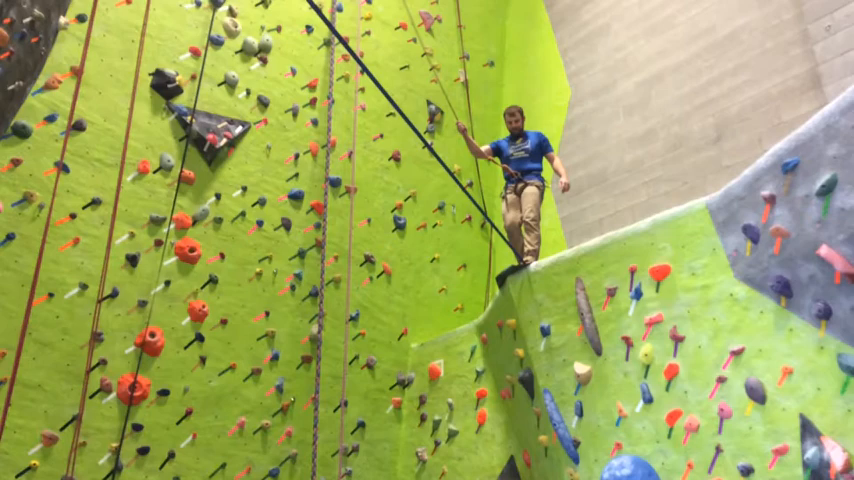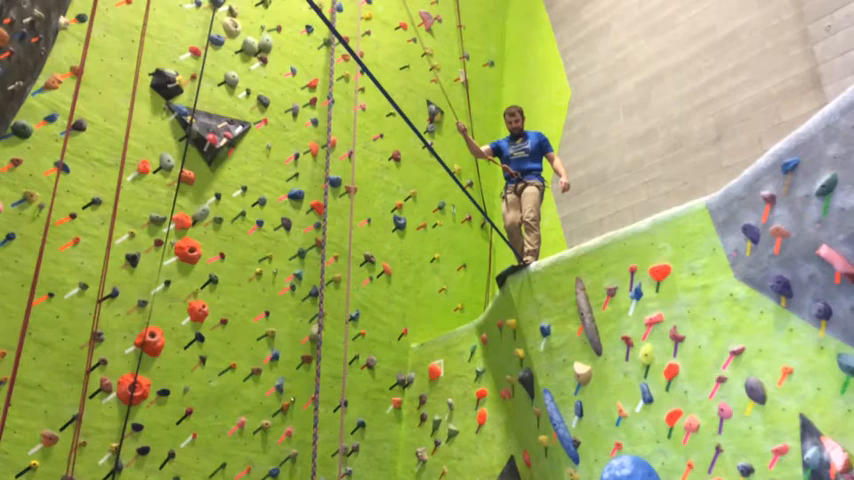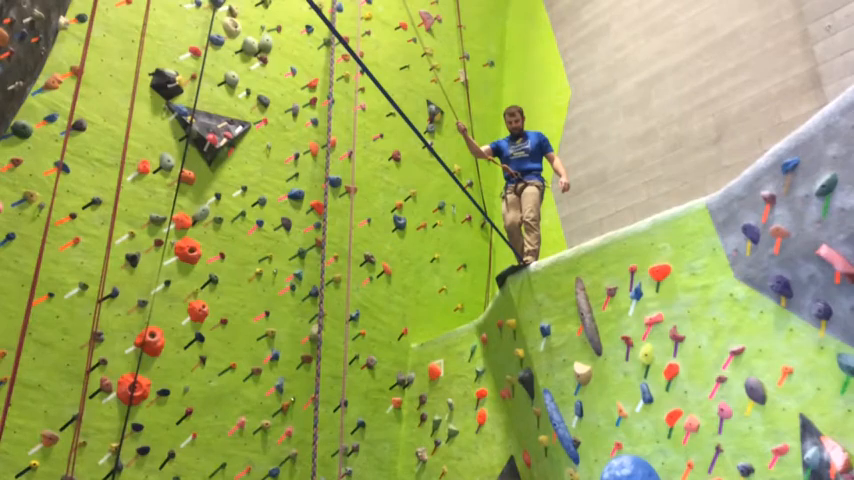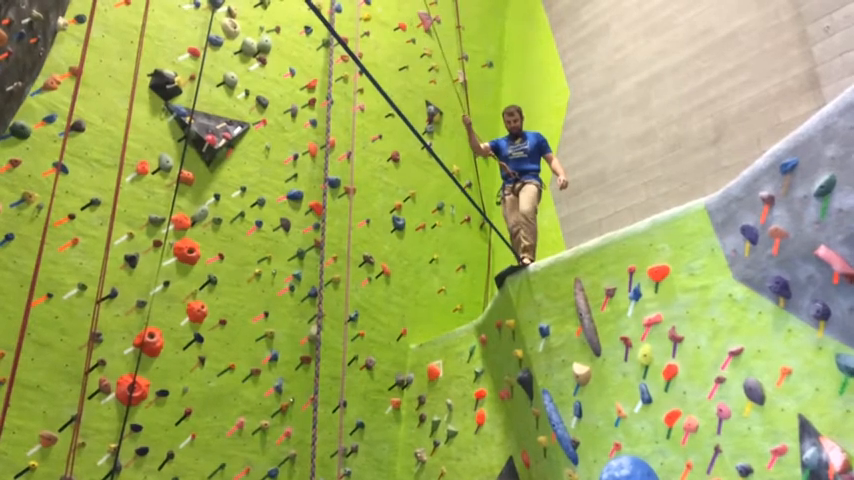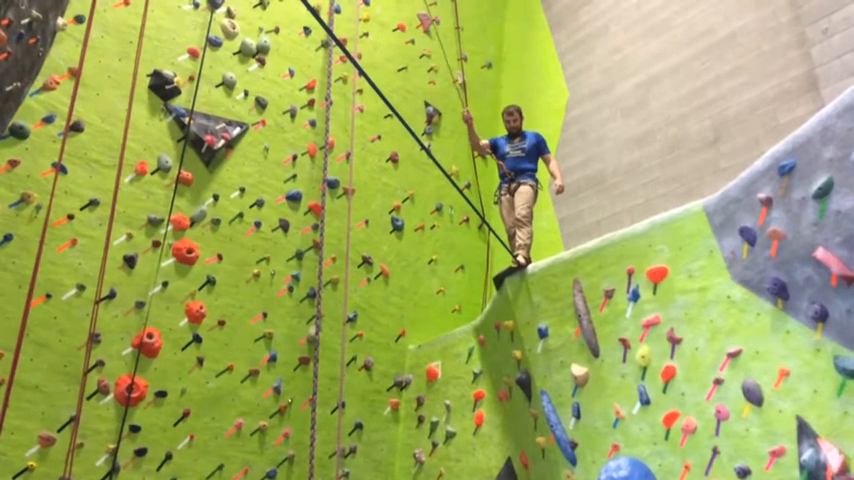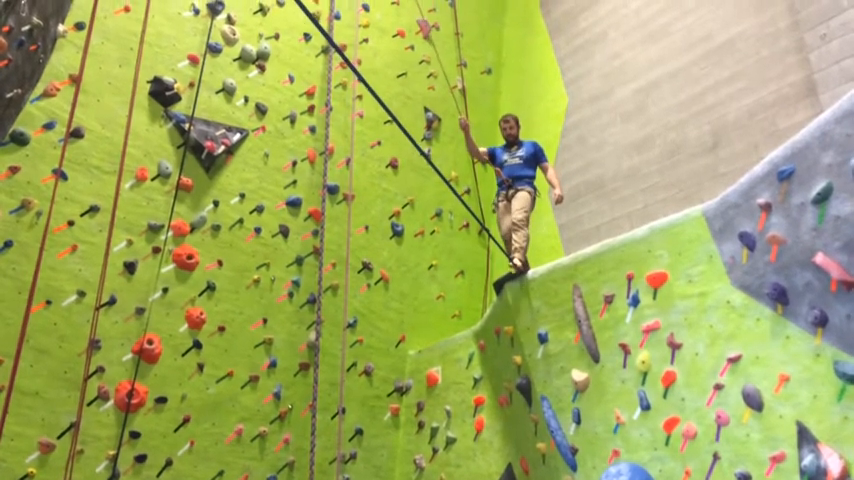
dt=0.7s
person 1, frame 1
left shoulder: (537, 137)
right shoulder: (501, 144)
left elbow: (553, 159)
right elbow: (479, 152)
left wrist: (563, 176)
right wrist: (466, 135)
left hip: (532, 182)
right hip: (511, 187)
left knee: (530, 219)
right knee: (511, 223)
left ankle: (530, 261)
right ankle: (522, 261)
person 1, frame 2
left shoulder: (537, 137)
right shoulder: (501, 144)
left elbow: (553, 159)
right elbow: (479, 153)
left wrist: (563, 176)
right wrist: (466, 135)
left hip: (532, 182)
right hip: (511, 187)
left knee: (530, 219)
right knee: (511, 223)
left ankle: (530, 260)
right ankle: (522, 261)
person 1, frame 3
left shoulder: (537, 137)
right shoulder: (501, 144)
left elbow: (553, 159)
right elbow: (479, 152)
left wrist: (563, 176)
right wrist: (466, 135)
left hip: (532, 182)
right hip: (511, 187)
left knee: (530, 219)
right knee: (510, 223)
left ankle: (531, 260)
right ankle: (522, 260)
person 1, frame 4
left shoulder: (536, 138)
right shoulder: (500, 143)
left elbow: (551, 159)
right elbow: (478, 150)
left wrist: (561, 174)
right wrist: (469, 129)
left hip: (530, 182)
right hip: (509, 187)
left knee: (527, 212)
right knee: (514, 227)
left ankle: (528, 257)
right ankle: (522, 261)
person 1, frame 5
left shoulder: (535, 137)
right shoulder: (498, 142)
left elbow: (549, 161)
right elbow: (478, 146)
left wrist: (558, 178)
right wrist: (470, 125)
left hip: (526, 182)
right hip: (505, 187)
left knee: (522, 217)
right knee: (511, 227)
left ankle: (523, 256)
right ankle: (522, 263)
person 1, frame 6
left shoulder: (532, 146)
right shoulder: (496, 151)
left elbow: (547, 169)
right elbow: (475, 153)
left wrist: (557, 187)
right wrist: (467, 133)
left hip: (523, 189)
right hip: (503, 194)
left knee: (519, 220)
right knee: (506, 233)
left ankle: (518, 258)
right ankle: (524, 271)
